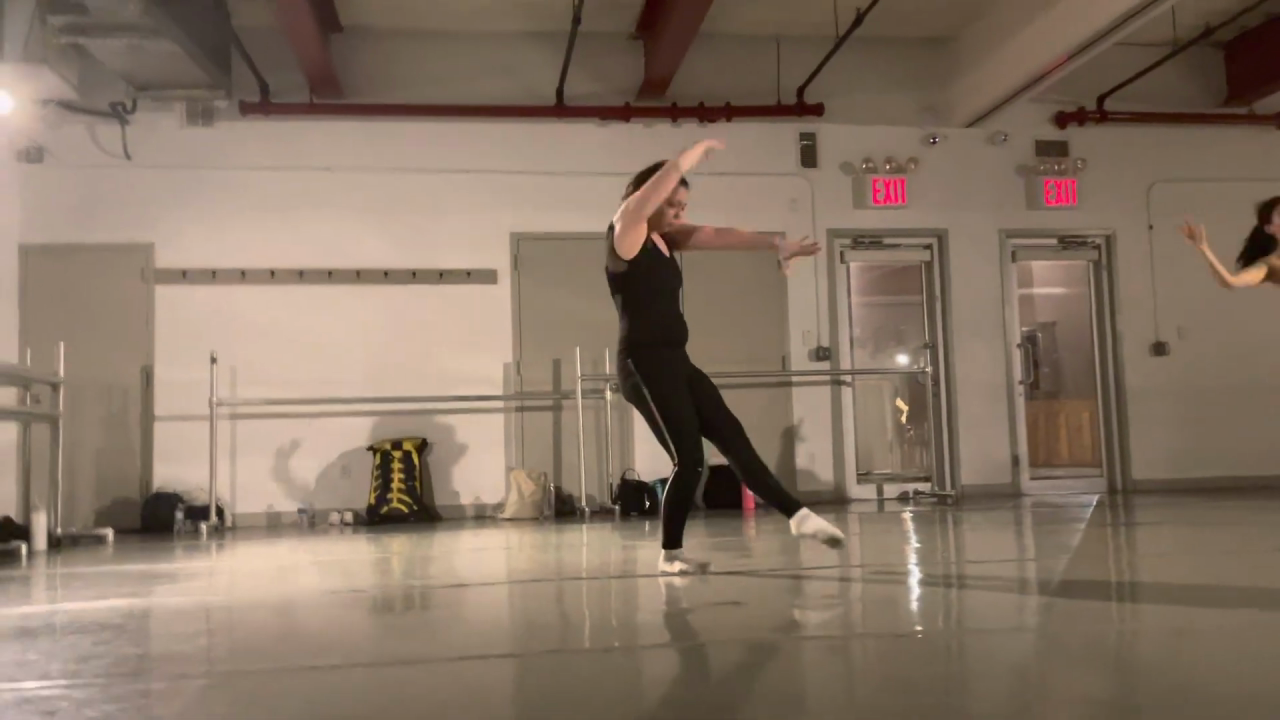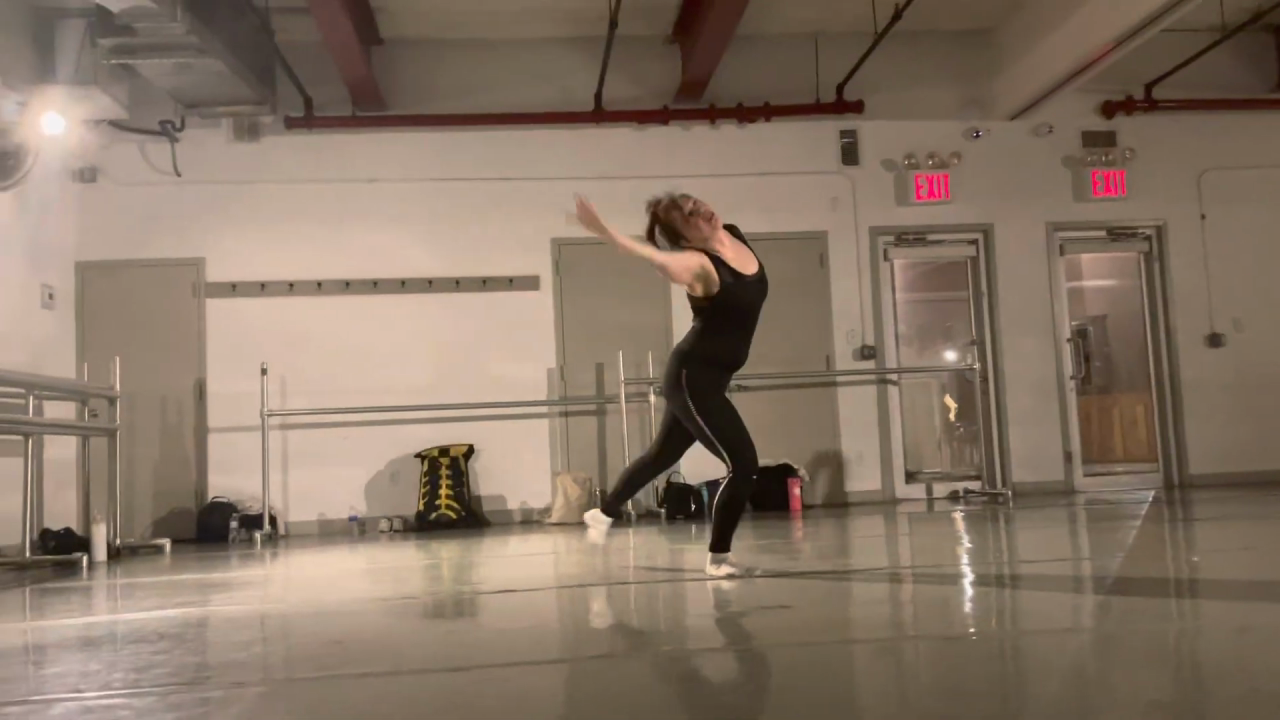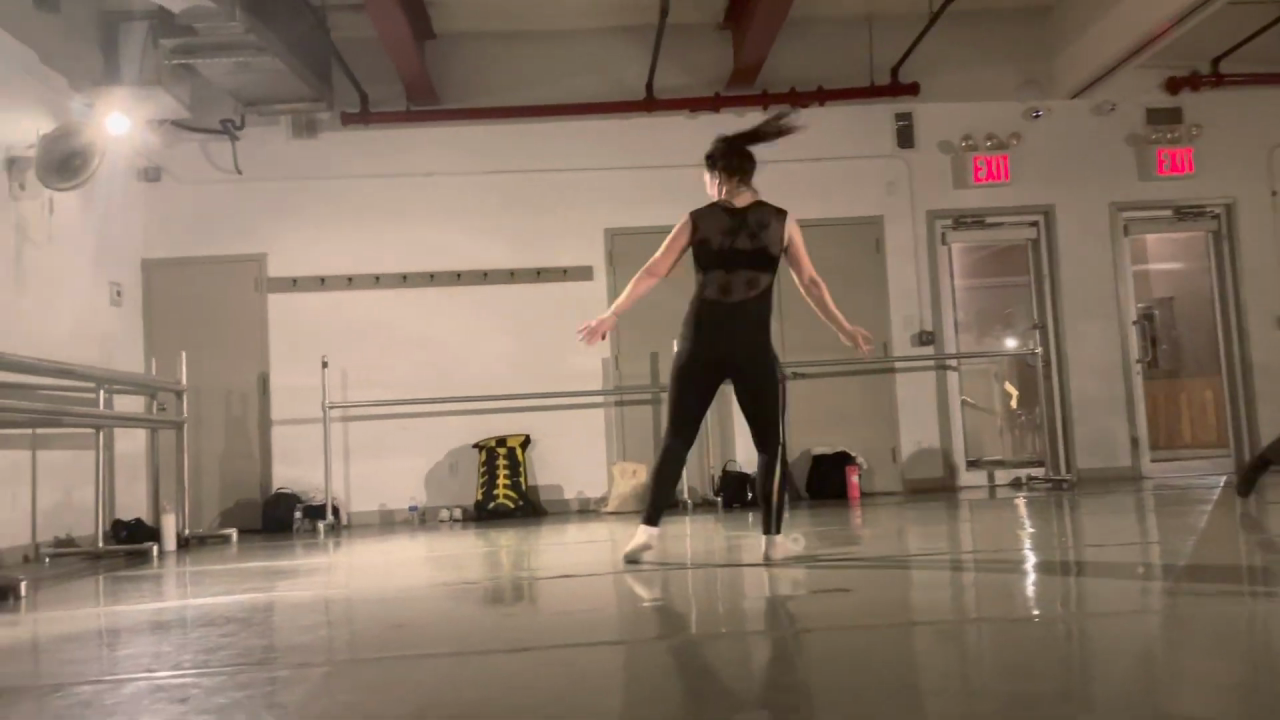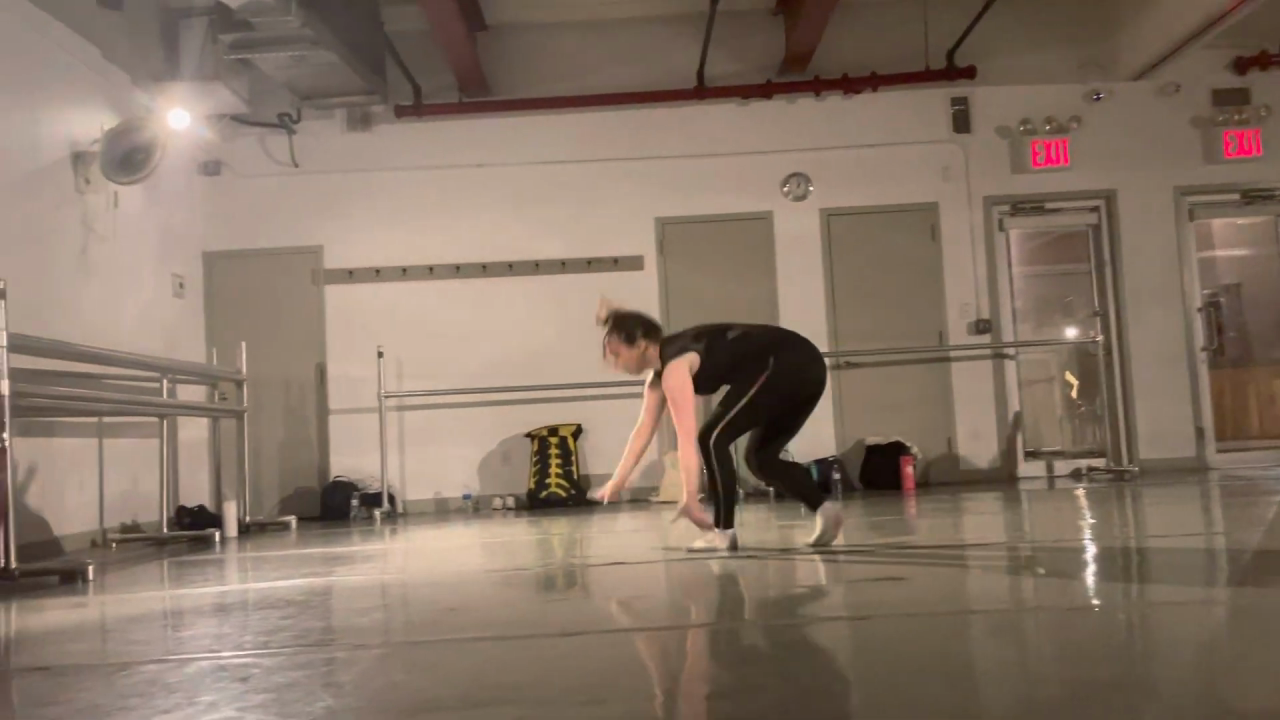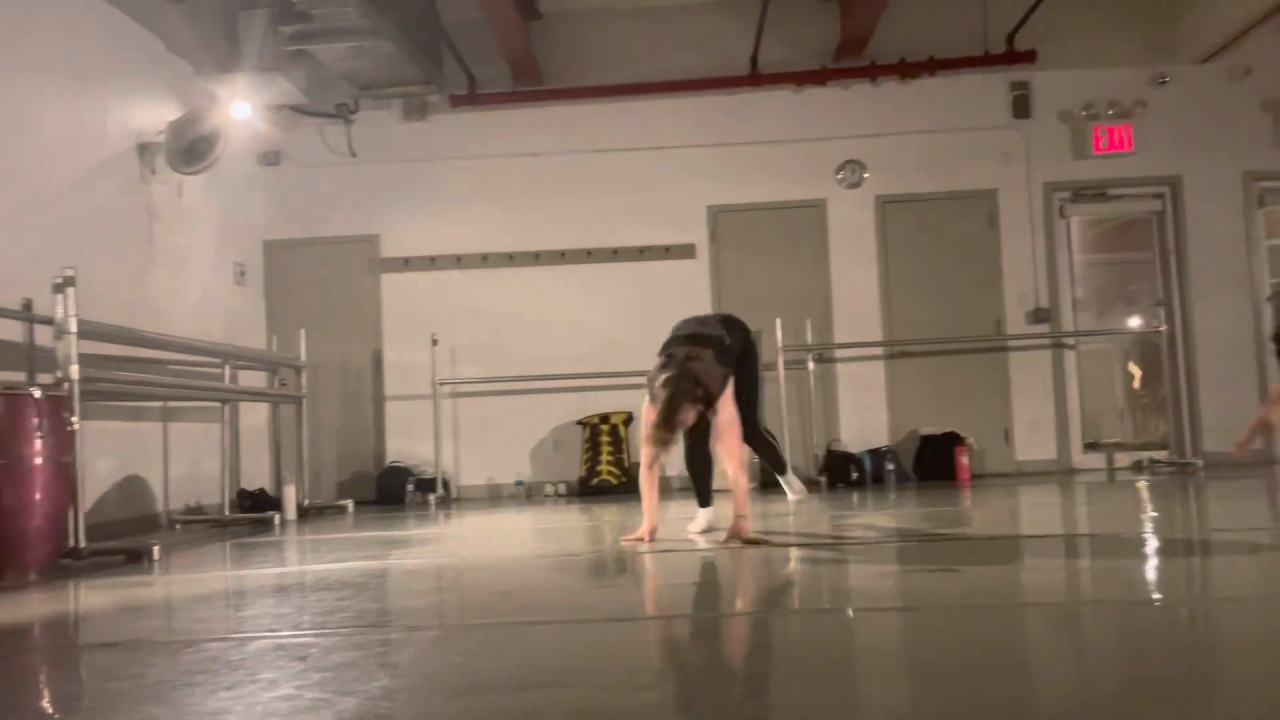
dt=0.5s
person 1, frame 1
left shoulder: (665, 237)
right shoulder: (627, 228)
left elbow: (721, 234)
right elbow: (668, 175)
left wrist: (778, 244)
right wrist: (704, 145)
left hip: (676, 363)
right hip: (644, 367)
left knee: (735, 439)
right knee: (689, 459)
left ankle: (798, 515)
right ankle: (671, 554)
person 1, frame 2
left shoulder: (732, 236)
right shoulder: (700, 264)
right elbow: (656, 256)
right wrist: (605, 230)
left hip: (706, 375)
right hip: (692, 376)
left knee: (662, 453)
right knee: (743, 466)
left ankle: (603, 513)
right ankle: (719, 557)
person 1, frame 3
left shoulder: (696, 222)
right shoulder: (780, 221)
left elbow: (652, 273)
right elbow: (811, 283)
left wrist: (610, 316)
right wrist: (845, 329)
left hip: (701, 339)
right hip: (751, 344)
left knee: (678, 440)
right knee: (771, 445)
left ankle: (648, 530)
right ankle: (773, 538)
person 1, frame 4
left shoulder: (675, 364)
right shoulder: (662, 371)
left elbow: (688, 438)
right elbow: (643, 430)
left wrist: (690, 498)
right wrist: (618, 480)
left hip: (782, 363)
left knee: (713, 438)
right knee: (760, 458)
left ankle: (724, 531)
right ankle: (824, 507)
person 1, frame 5
left shoulder: (717, 391)
right shoulder: (657, 398)
left elbow: (733, 461)
right elbow: (649, 463)
left wrist: (742, 520)
right wrist: (649, 524)
left knee: (750, 428)
right knee: (696, 439)
left ankle: (785, 473)
right ankle: (705, 509)
